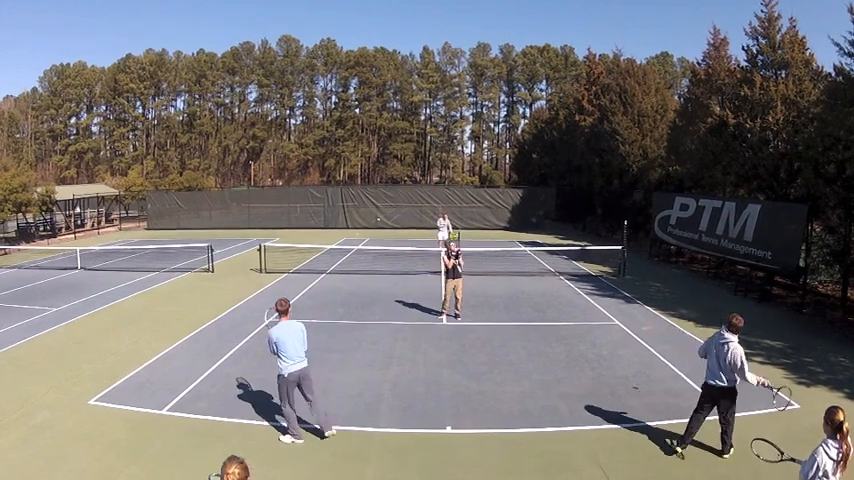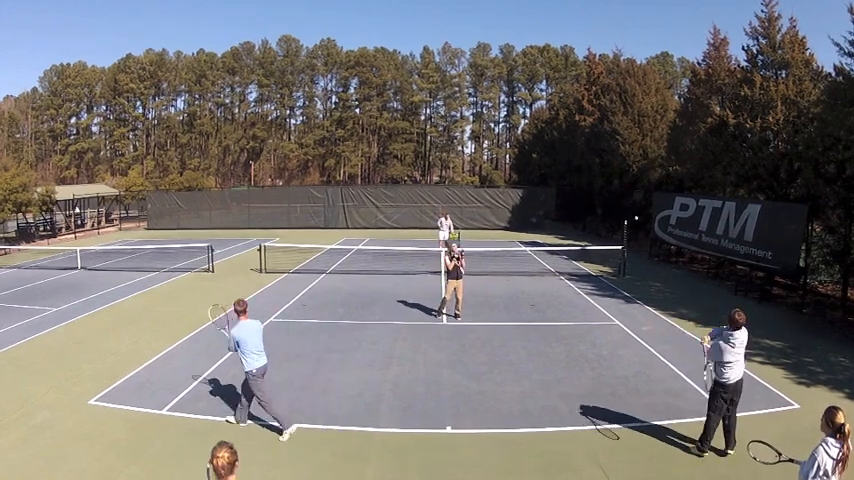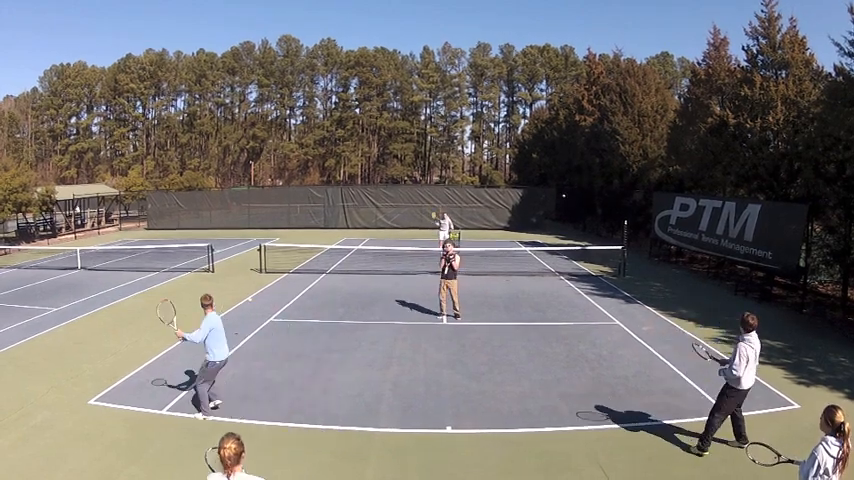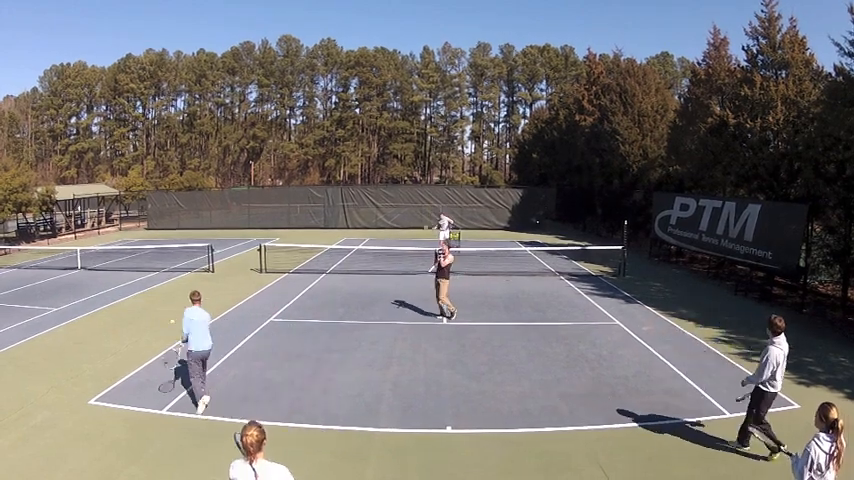
dt=0.4s
person 1, frame 1
left shoulder: (714, 338)
right shoulder: (736, 349)
left elbow: (701, 353)
right elbow: (744, 374)
right wrist: (760, 381)
left hip: (710, 385)
right hip: (727, 390)
left knee: (698, 414)
right knee: (727, 420)
left ankle: (682, 443)
right ankle: (726, 449)
person 1, frame 2
left shoulder: (720, 344)
right shoulder: (743, 333)
left elbow: (711, 357)
right elbow: (723, 329)
left wrist: (710, 344)
right wrist: (709, 335)
left hip: (722, 384)
right hip: (737, 382)
left knee: (713, 415)
right knee: (730, 415)
left ankle: (703, 447)
right ankle: (730, 446)
person 1, frame 3
left shoulder: (742, 346)
right shoulder: (754, 340)
left elbow: (735, 372)
left wrist: (722, 371)
right wrist: (727, 362)
left hip: (736, 386)
right hip: (746, 384)
left knee: (717, 414)
right knee: (735, 410)
left ankle: (703, 446)
right ankle: (742, 439)
person 1, frame 4
left shoulder: (772, 350)
right shoulder: (782, 343)
left elbow: (761, 376)
left wrist: (747, 380)
left hip: (766, 389)
right hip: (770, 386)
left knee: (758, 420)
right knee: (752, 414)
left ankle: (778, 446)
right ankle: (743, 441)
person 2, frame 1
left shoulder: (272, 332)
right shoulder: (300, 326)
left elbow: (274, 352)
left hip: (287, 373)
right hip: (303, 368)
left knee: (287, 405)
right knee: (312, 400)
left ankle: (295, 435)
right ankle: (327, 428)
person 2, frame 2
left shoulder: (235, 331)
right shoulder: (257, 324)
left elbow: (235, 348)
left hip: (253, 369)
right hip: (263, 364)
left knee: (265, 400)
right knee: (246, 390)
left ankle: (286, 427)
right ankle: (240, 418)
person 2, frame 3
left shoulder: (209, 320)
right shoulder: (214, 317)
left elbow: (198, 339)
right elbow: (200, 334)
left wrist: (183, 335)
right wrist: (185, 335)
left hip: (214, 360)
right hip: (223, 356)
left knee: (200, 384)
right knee: (207, 381)
left ankle: (205, 412)
right ankle: (215, 399)
person 2, frame 4
left shoulder: (187, 312)
right shoulder: (206, 315)
left elbow: (186, 331)
left wrist: (184, 339)
right wrist: (185, 339)
left hip: (194, 350)
right hip: (207, 348)
left knee: (194, 377)
right knee: (202, 371)
left ankle: (202, 397)
right ankle: (202, 388)
